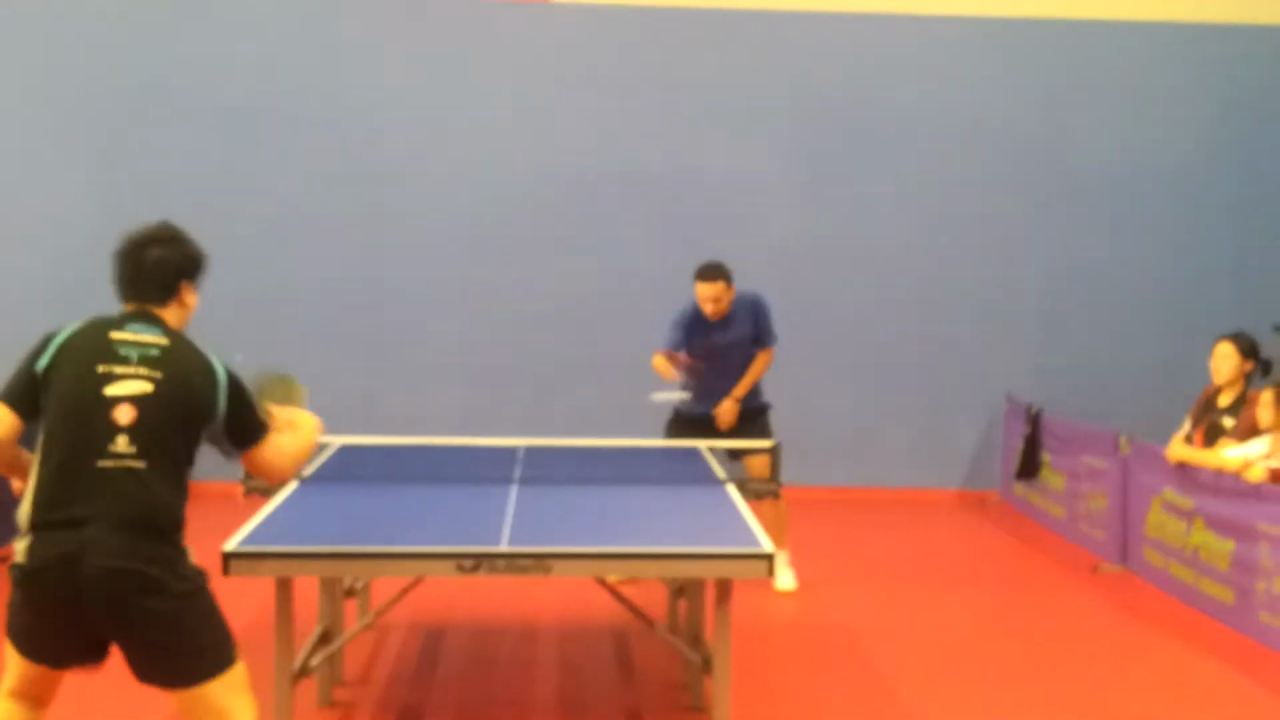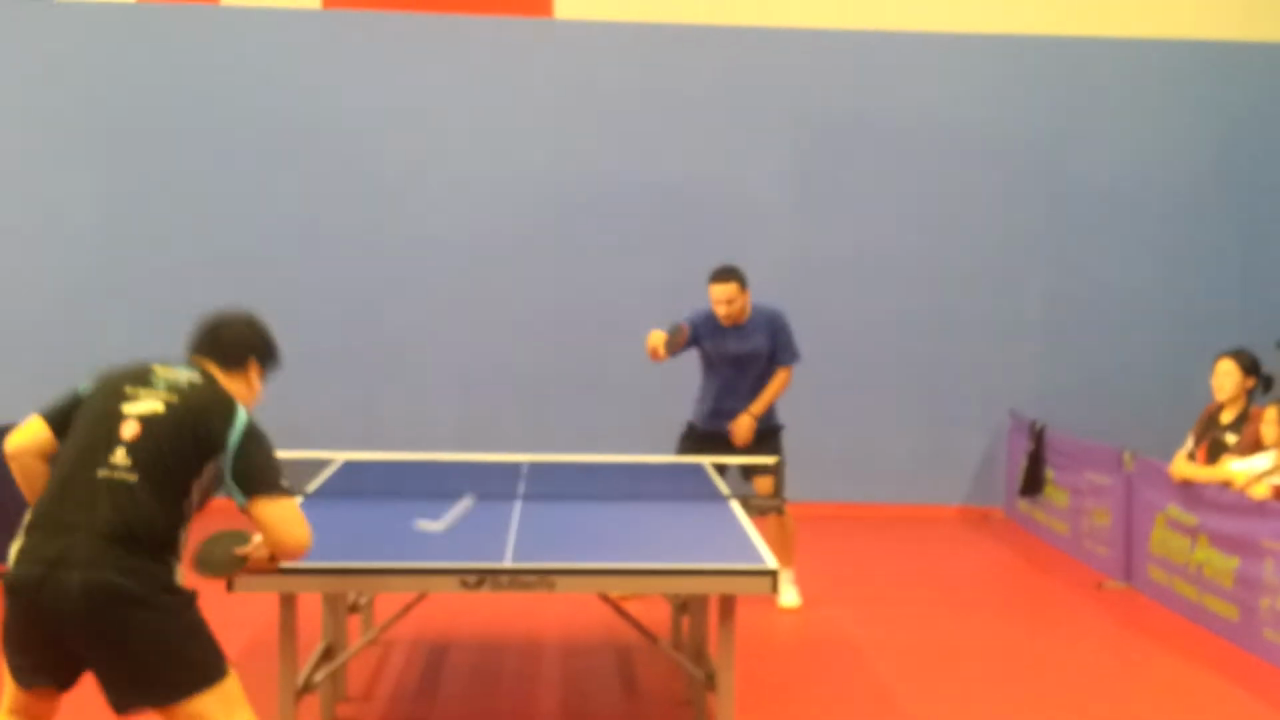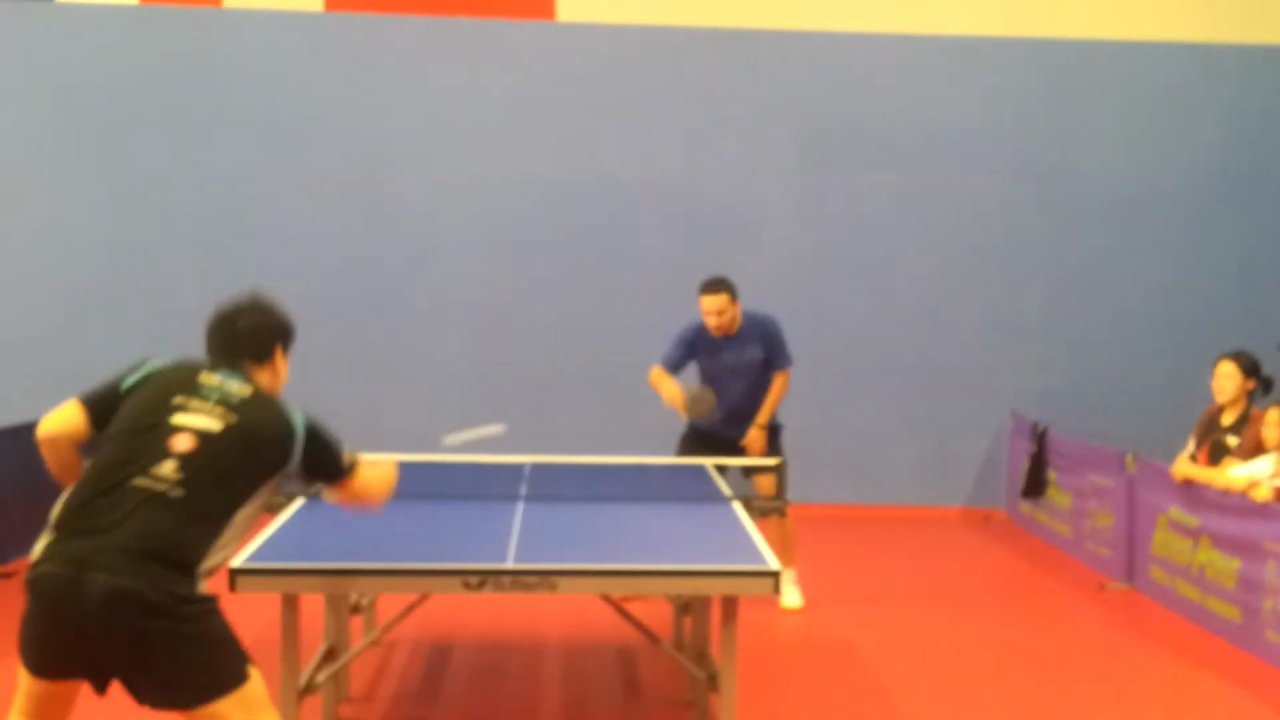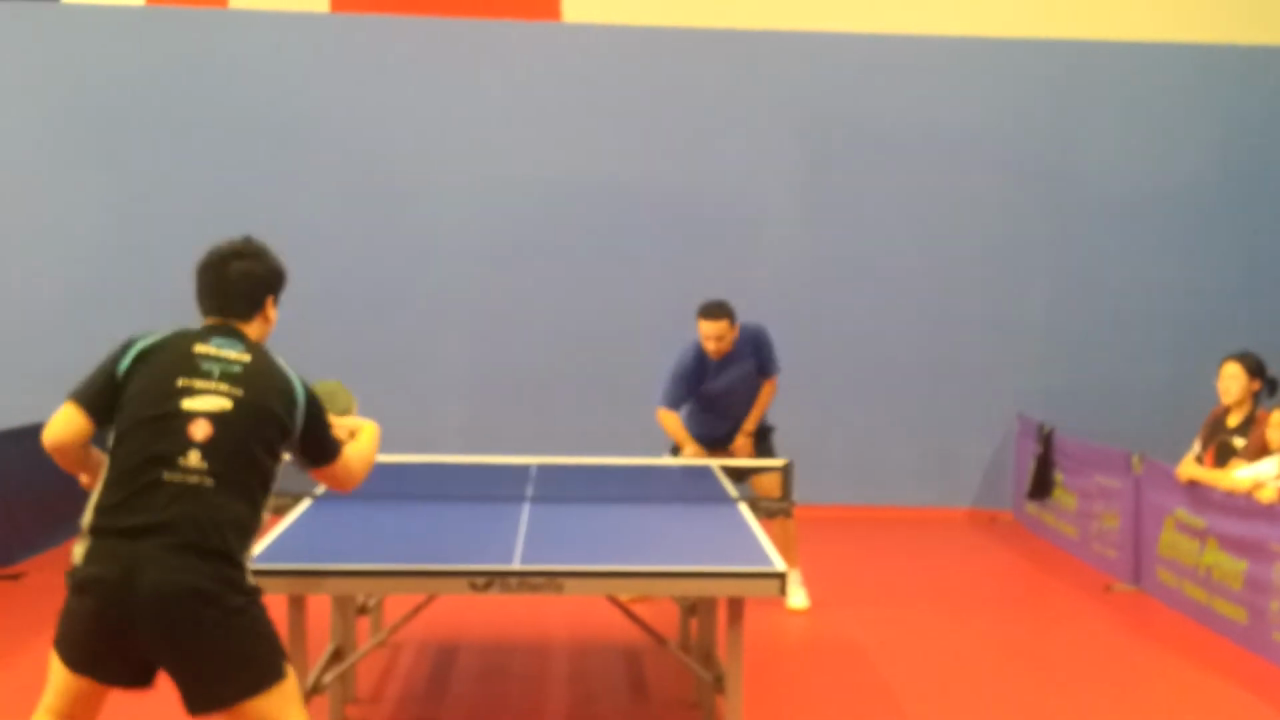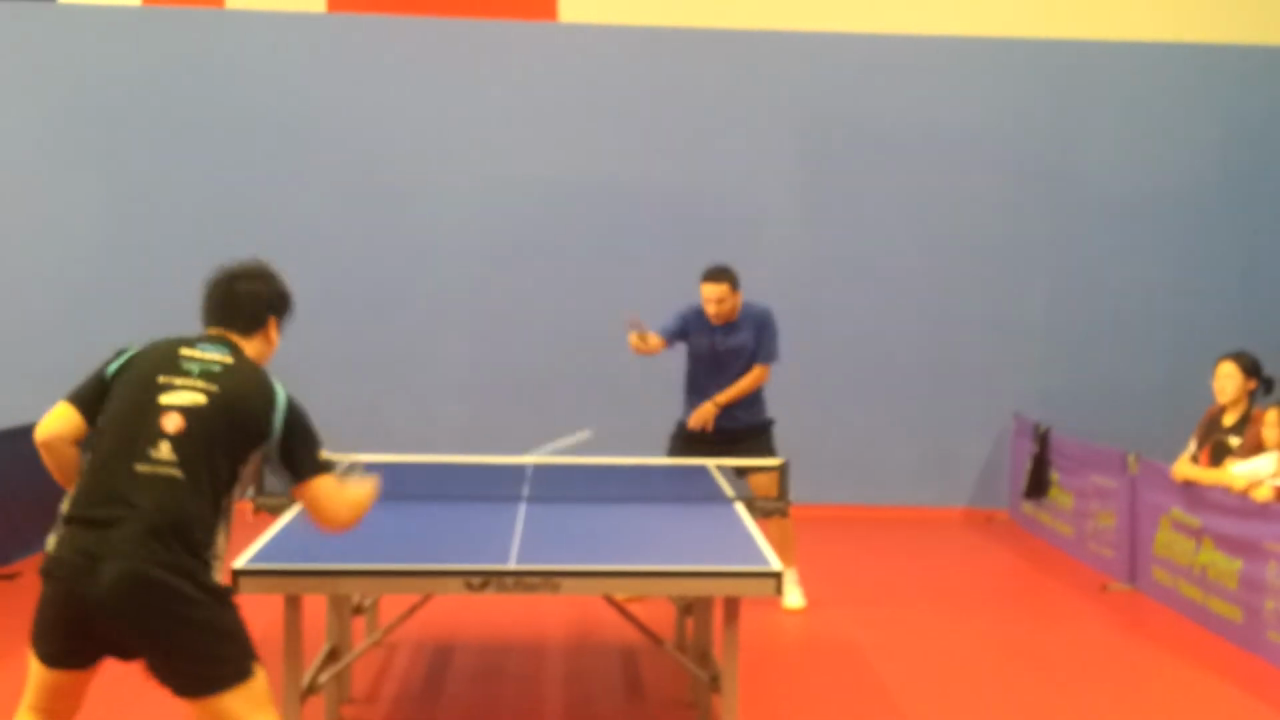
dt=0.2s
person 1, frame 1
left shoulder: (63, 344)
right shoulder: (205, 371)
right elbow: (275, 465)
right wrist: (305, 430)
left hip: (50, 562)
right hip: (148, 569)
person 1, frame 2
left shoulder: (114, 382)
right shoulder: (233, 422)
right elbow: (290, 540)
right wrist: (266, 551)
left hip: (36, 573)
right hip: (132, 591)
person 1, frame 3
left shoulder: (151, 376)
right shoulder: (284, 425)
left elbow: (52, 433)
right elbow: (370, 488)
right wrist: (381, 470)
left hip: (59, 571)
right hip: (154, 596)
person 1, frame 4
left shoulder: (142, 351)
right shoulder: (284, 389)
left elbow: (58, 439)
right elbow: (342, 476)
right wrist: (367, 433)
left hip: (106, 573)
right hip: (205, 591)
person 1, frame 5
left shoulder: (135, 359)
right shoulder: (270, 398)
left elbow: (51, 436)
right elbow: (334, 512)
right wrist: (364, 490)
left hip: (75, 563)
right hip: (172, 582)
person 2, frame 1
left shoulder: (755, 305)
right shoulder: (688, 318)
left elbow: (765, 353)
right elbow: (661, 359)
left wrist: (735, 398)
right wrist: (667, 363)
left hip: (745, 409)
right hip: (695, 412)
left knee: (766, 483)
left ankle: (781, 560)
person 2, frame 2
left shoulder: (773, 321)
right shoulder: (701, 323)
left elbow: (784, 373)
right elbow: (660, 352)
left wrist: (752, 415)
right wrist: (656, 342)
left hip: (758, 428)
right hip: (706, 427)
left knee: (772, 501)
left ankle: (786, 577)
person 2, frame 3
left shoulder: (765, 327)
right shoulder: (694, 335)
left elbow: (781, 376)
right elbow: (657, 373)
left wrist: (760, 425)
right wrist: (667, 387)
left hip: (755, 430)
right hip: (706, 431)
left knee: (774, 502)
left ankle: (788, 578)
person 2, frame 4
left shoulder: (757, 337)
right shoulder: (690, 360)
left elbow: (769, 381)
right elbow: (665, 411)
left wrist: (747, 433)
right wrist: (688, 447)
left hip: (749, 434)
right hip: (701, 439)
left knee: (776, 501)
left ankle: (793, 579)
person 2, frame 5
left shoulder: (761, 318)
right shoulder: (691, 317)
left elbow: (761, 373)
right elbow: (655, 342)
left wrist: (716, 404)
right wrist: (642, 341)
left hip: (749, 427)
right hip: (694, 424)
left knee: (771, 500)
left ankle: (789, 578)
